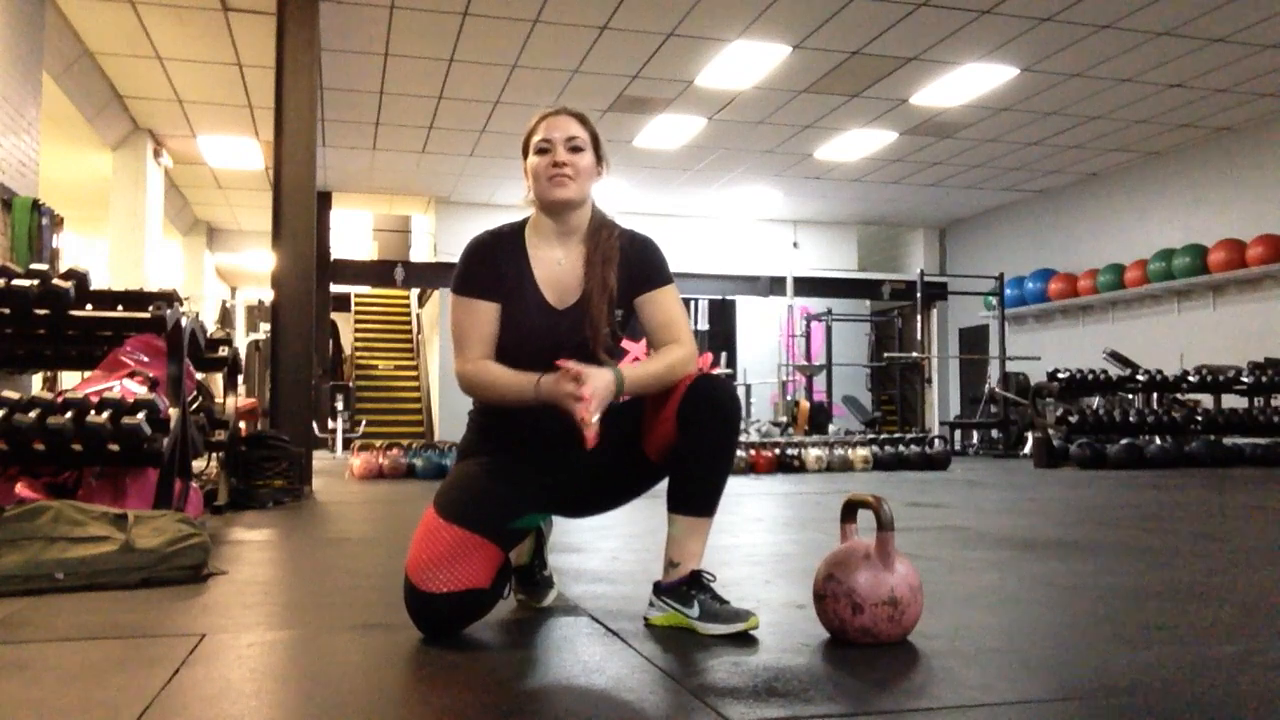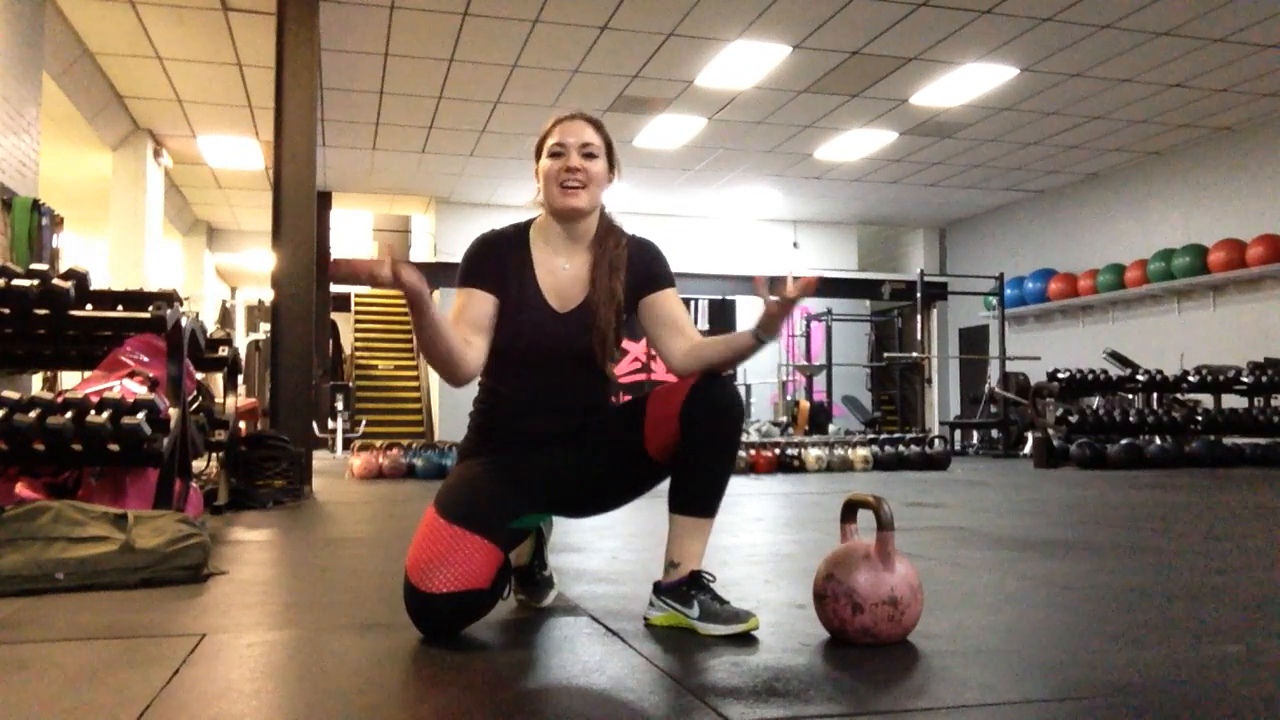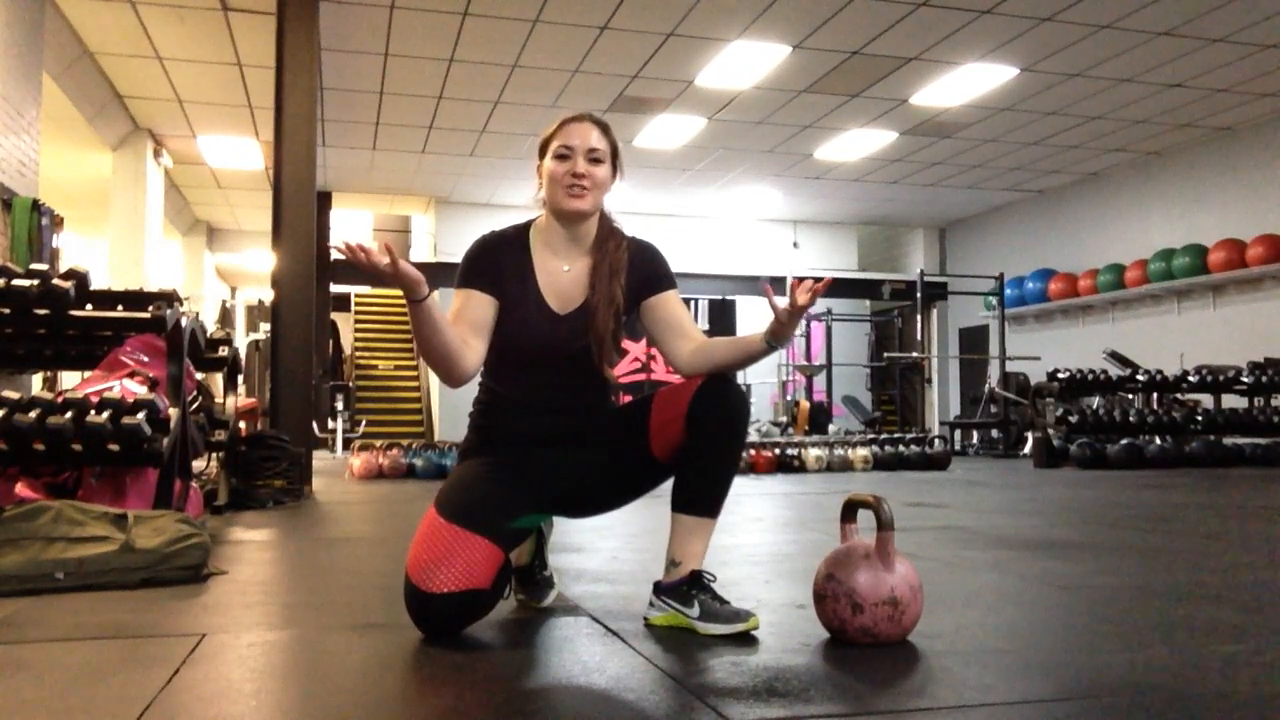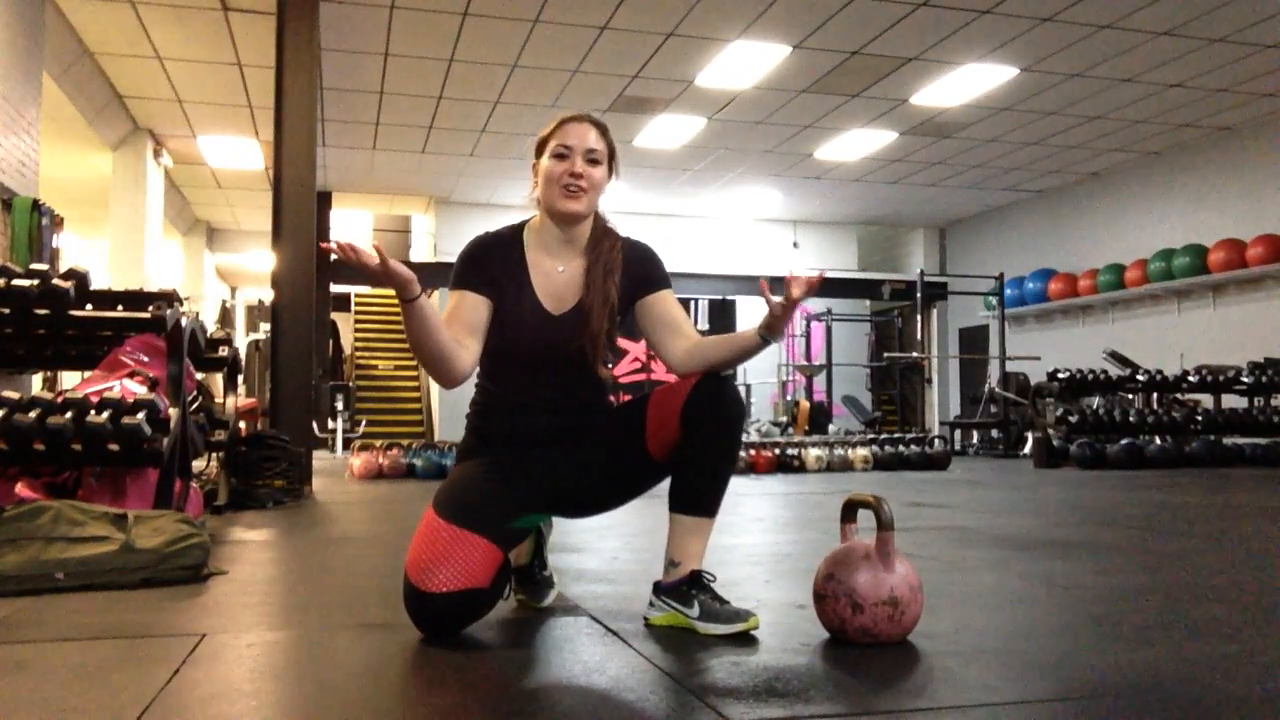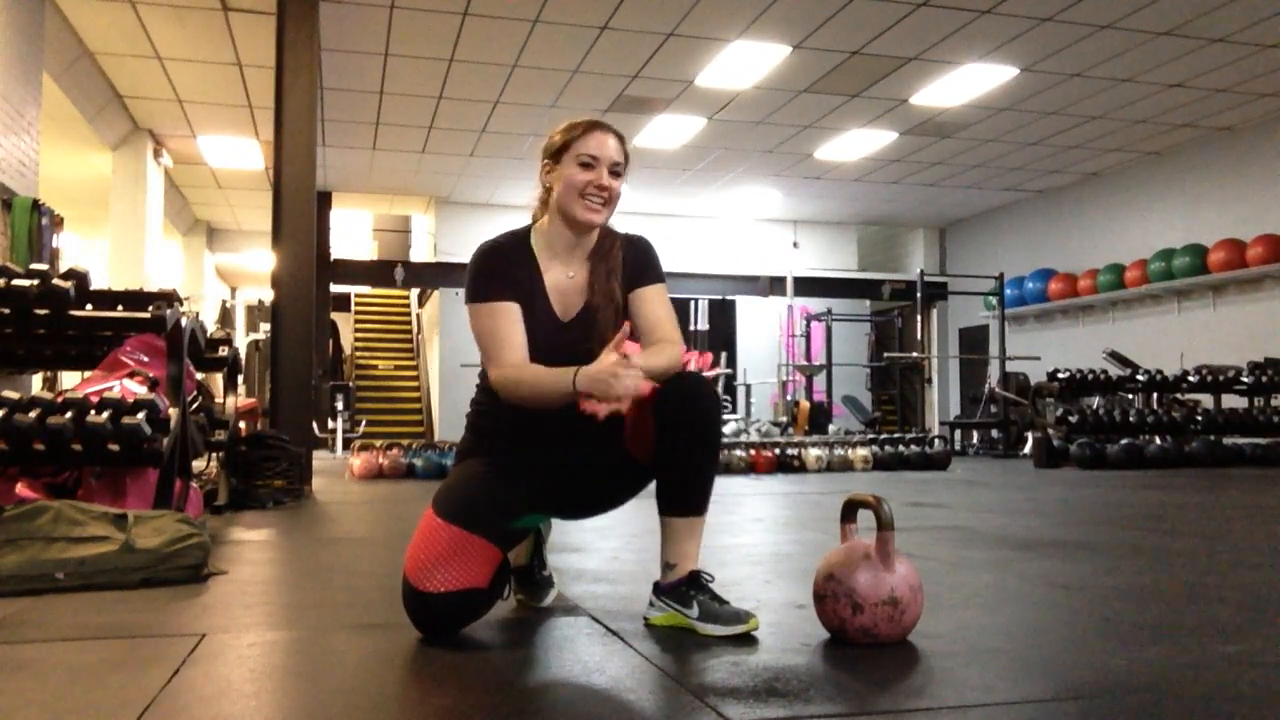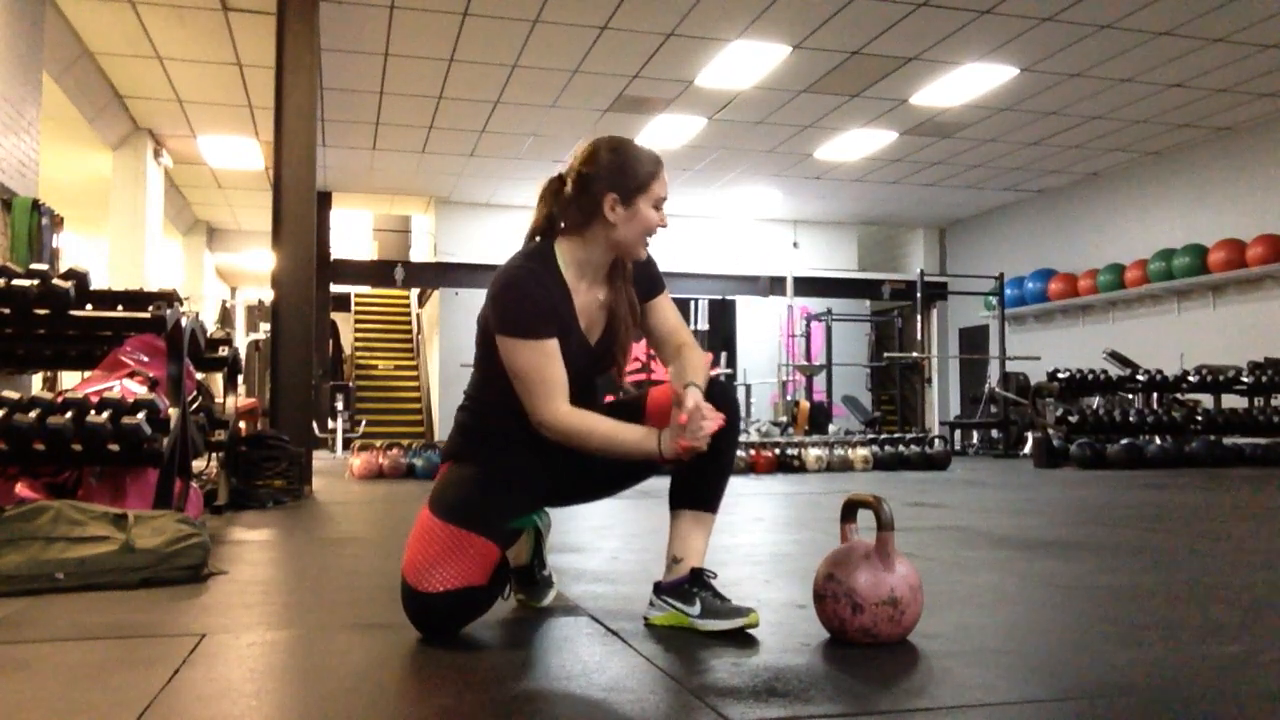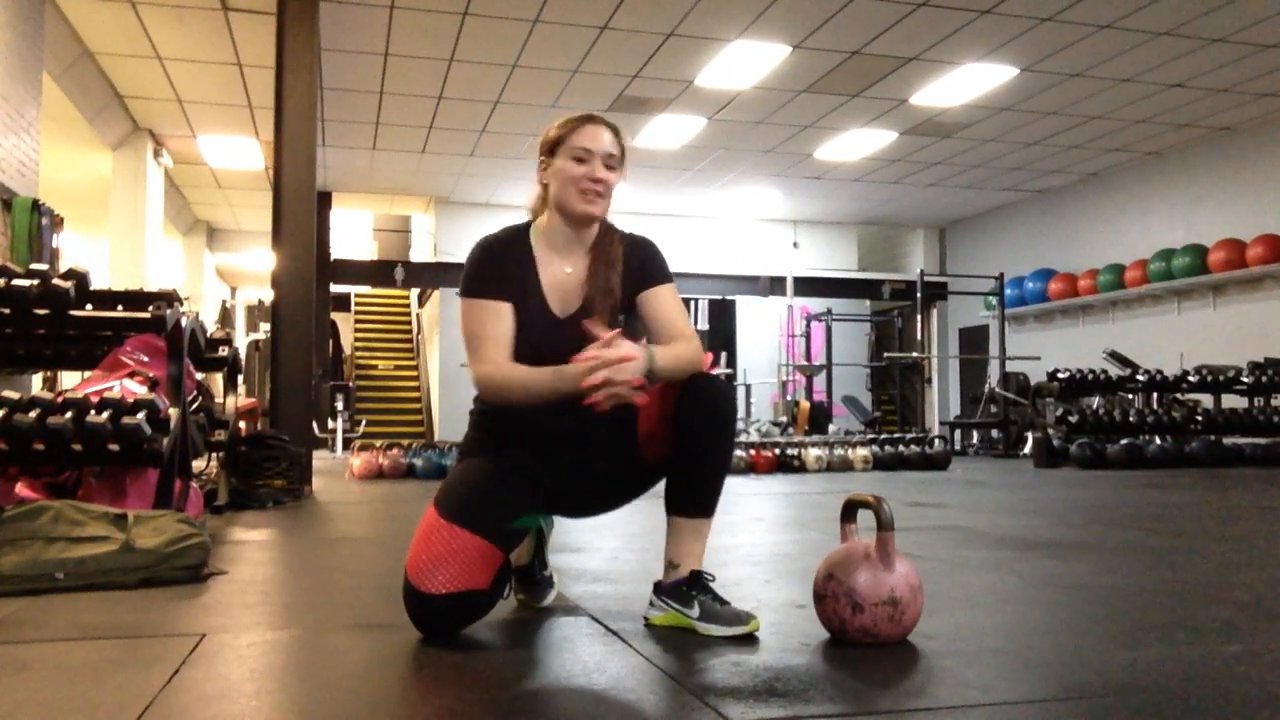
dt=0.7s
person 1, frame 1
left shoulder: (634, 252)
right shoulder: (489, 254)
left elbow: (681, 352)
right elbow: (471, 369)
left wrist: (612, 383)
right wrist: (551, 389)
left hip: (595, 444)
right hip: (506, 452)
left knee: (713, 400)
right knee: (437, 608)
left ankle: (678, 590)
right ankle: (524, 543)
person 1, frame 2
left shoulder: (638, 258)
right shoulder: (496, 253)
left elbow: (686, 353)
right elbow: (460, 366)
left wrist: (761, 332)
right wrist: (418, 298)
left hip: (594, 447)
right hip: (505, 455)
left knee: (716, 398)
right knee: (438, 608)
left ankle: (679, 590)
right ankle: (523, 543)
person 1, frame 3
left shoulder: (637, 261)
right shoulder: (494, 254)
left elbow: (690, 354)
right elbow: (458, 367)
left wrist: (773, 336)
right wrist: (416, 292)
left hip: (593, 449)
right hip: (505, 456)
left knee: (720, 400)
right knee: (438, 607)
left ankle: (679, 590)
right ankle: (524, 544)
person 1, frame 4
left shoulder: (632, 261)
right shoulder: (490, 255)
left elbow: (686, 354)
right elbow: (453, 367)
left wrist: (768, 330)
right wrist: (407, 292)
left hip: (592, 449)
right hip: (502, 457)
left knee: (715, 399)
right knee: (437, 607)
left ankle: (679, 589)
right ankle: (523, 547)
person 1, frame 5
left shoulder: (634, 256)
right shoulder: (498, 260)
left elbow: (669, 351)
right elbow: (507, 376)
left wrist: (626, 374)
right wrist: (583, 380)
left hip: (594, 449)
right hip: (507, 455)
left knee: (693, 396)
right knee: (435, 608)
left ankle: (678, 590)
right ankle: (523, 542)
person 1, frame 6
left shoulder: (634, 269)
right shoulder: (524, 284)
left elbow: (683, 349)
right elbow: (551, 415)
left wrist: (691, 394)
right wrist: (664, 443)
left hip: (579, 446)
right hip: (498, 455)
left knee: (715, 401)
right knee: (434, 609)
left ankle: (680, 588)
right ankle: (521, 542)
person 1, frame 7
left shoulder: (636, 256)
right shoulder: (496, 257)
left elbow: (687, 349)
right elbow: (490, 377)
left wrist: (640, 362)
right wrist: (579, 374)
left hip: (596, 447)
right hip: (510, 453)
left knee: (708, 398)
right knee: (435, 609)
left ankle: (680, 589)
right ankle: (524, 541)
